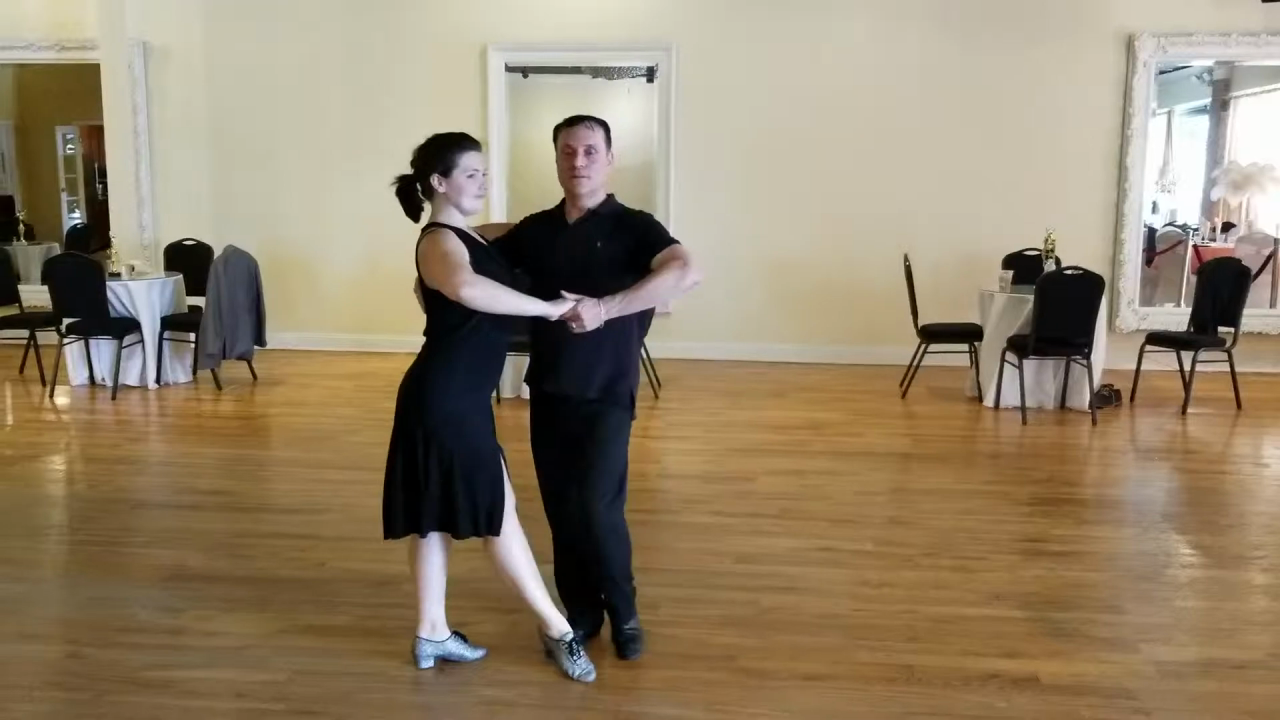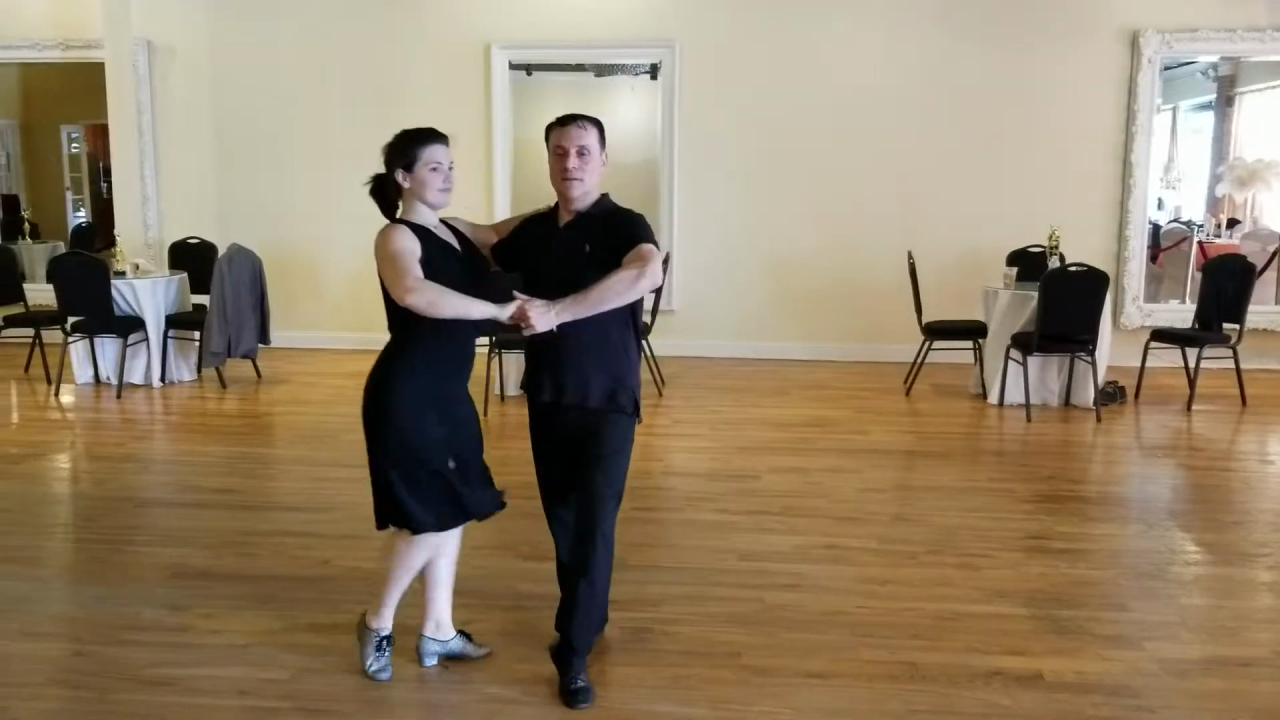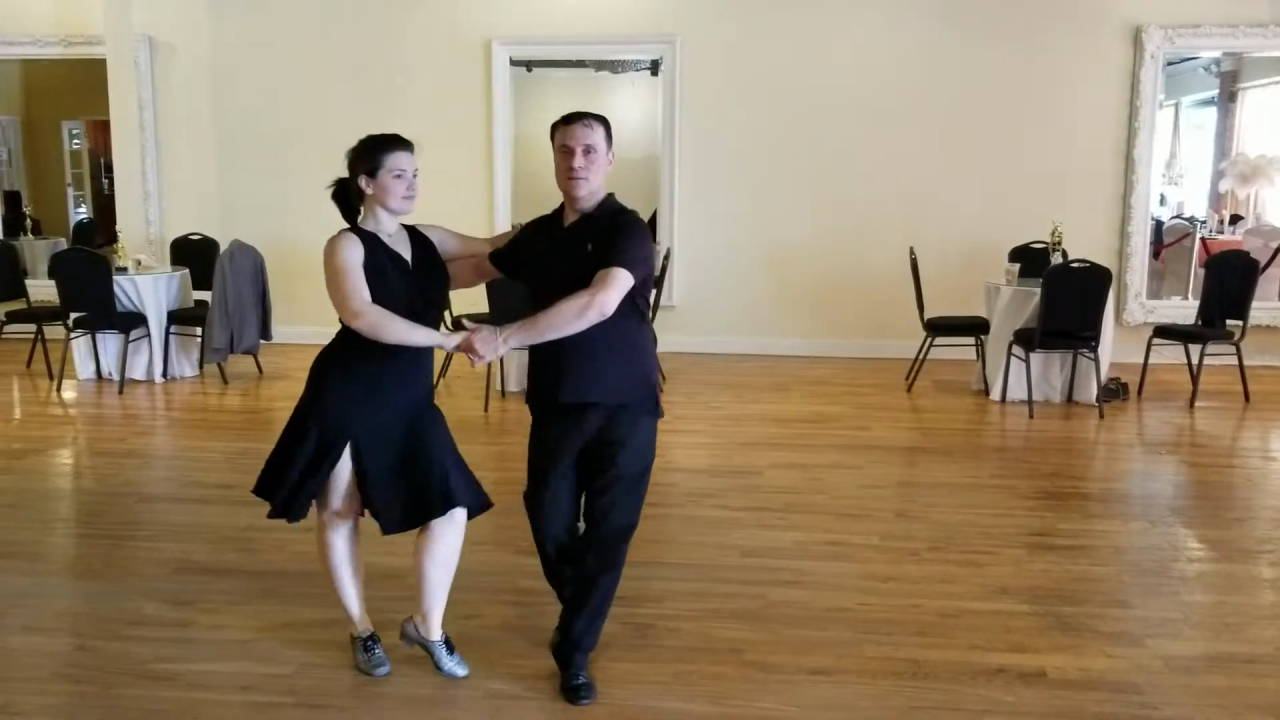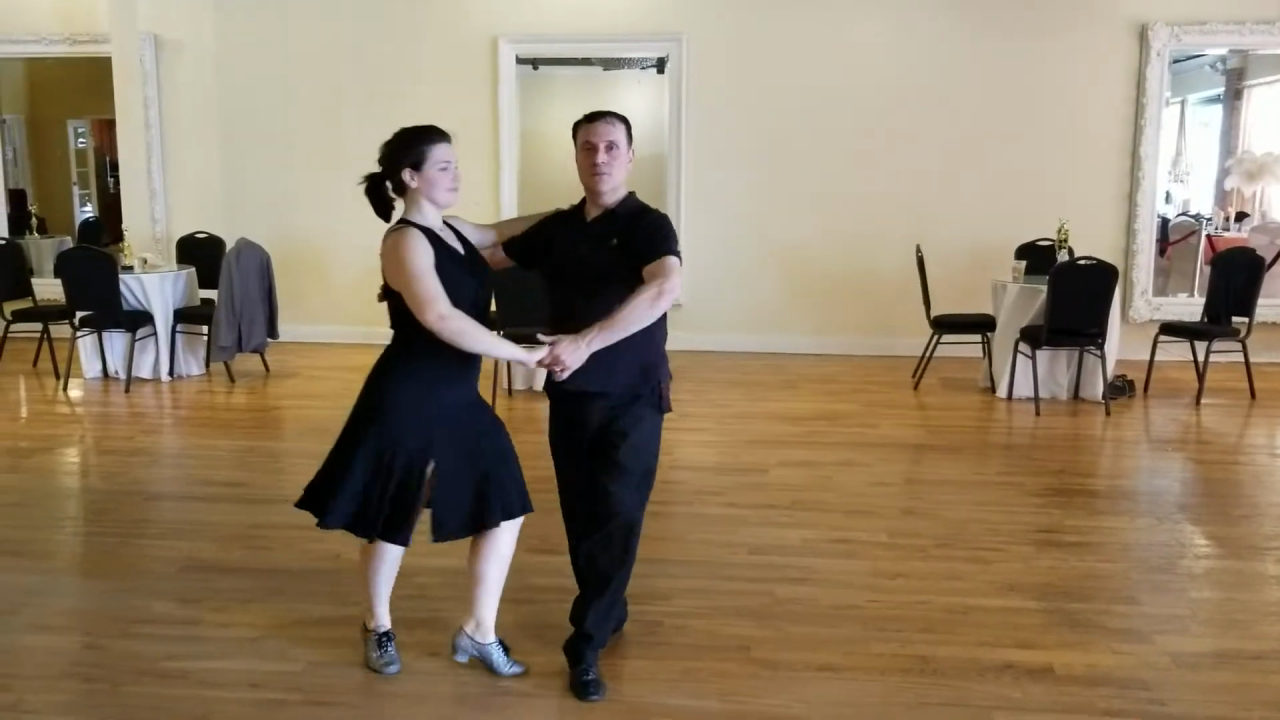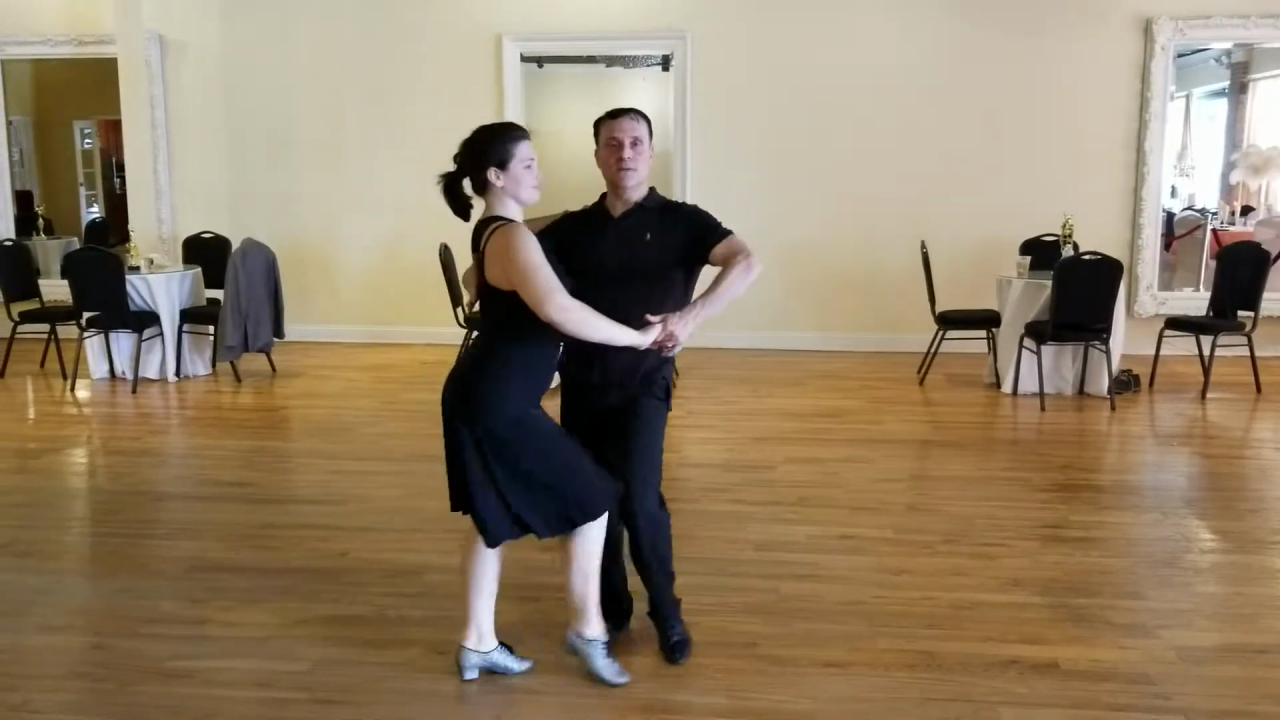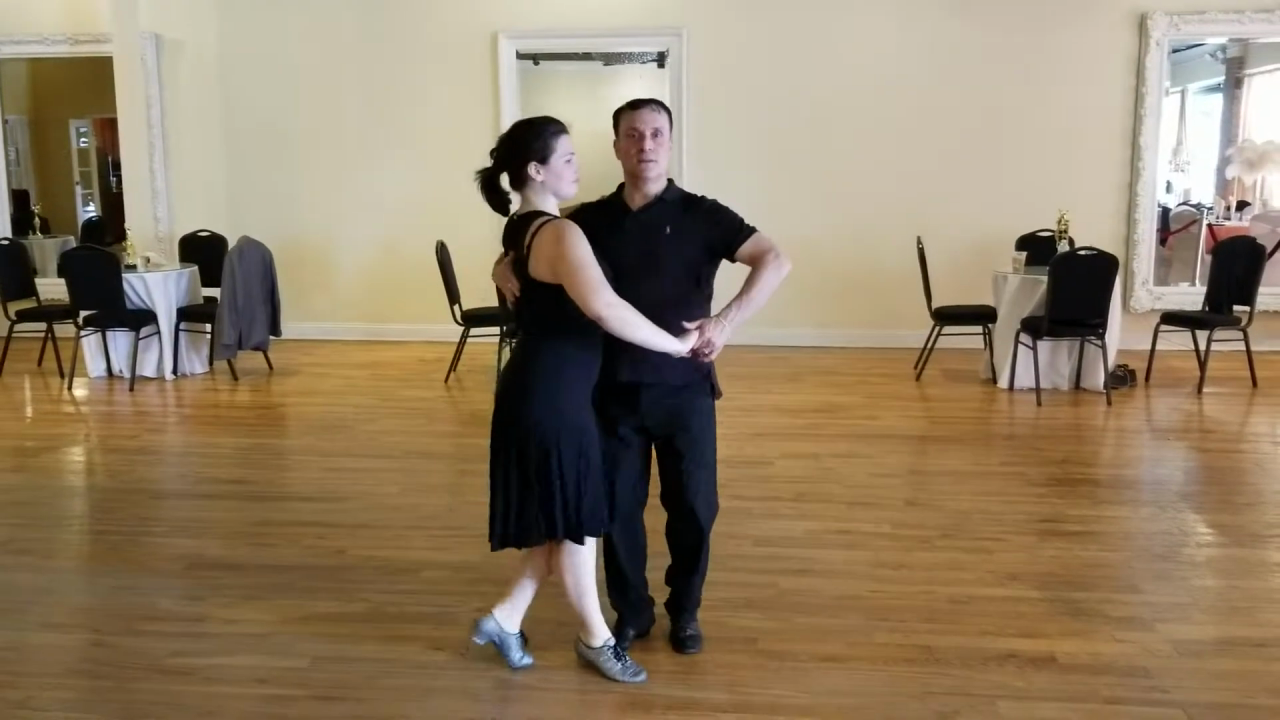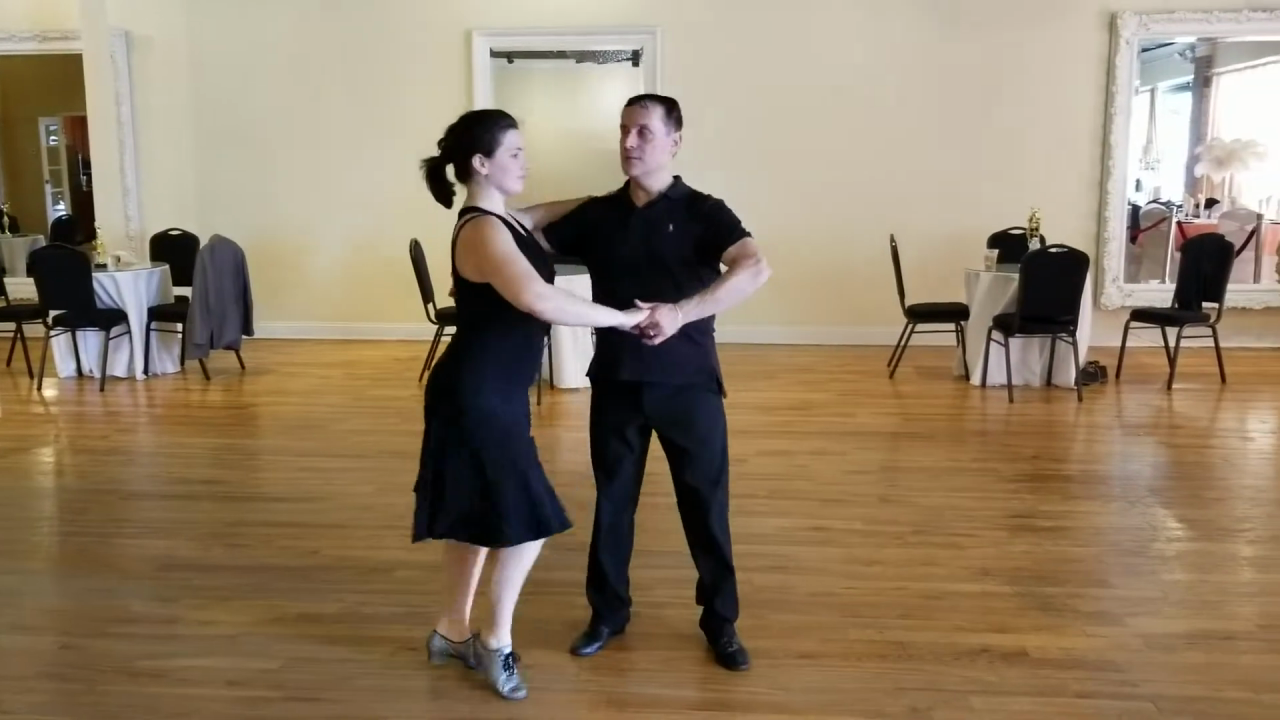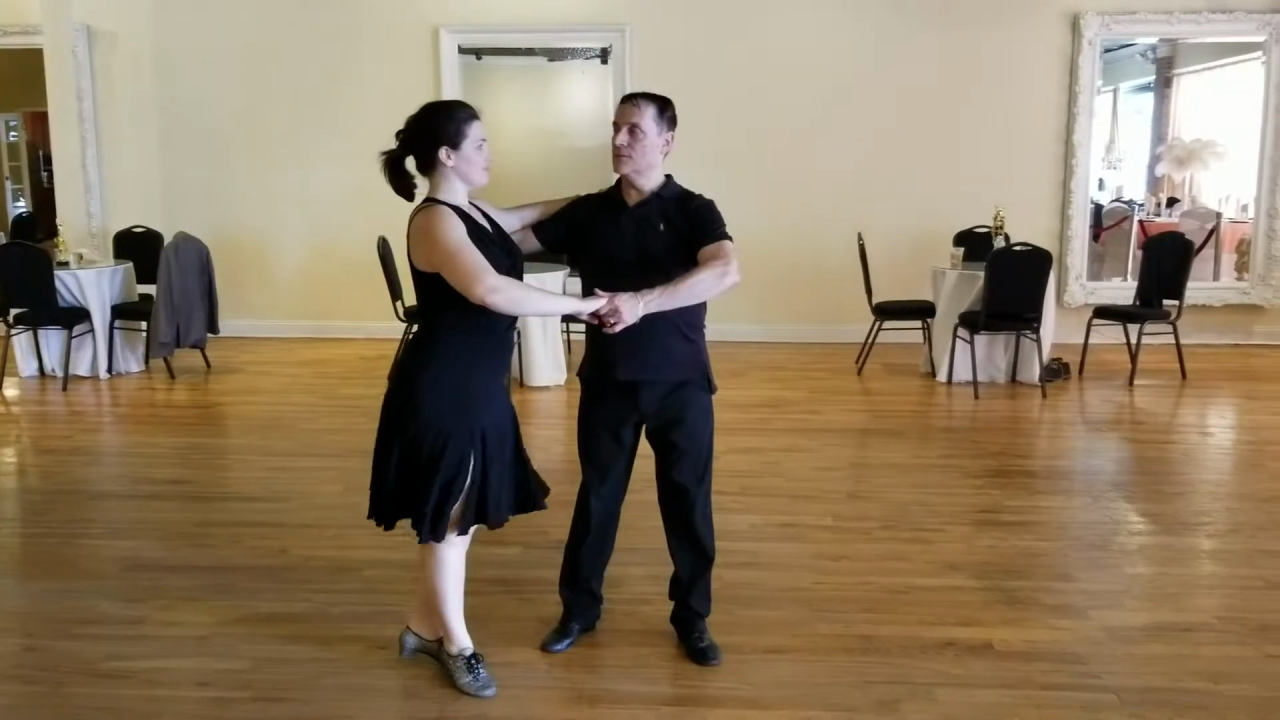
dt=0.5s
person 1, frame 1
left shoulder: (634, 227)
right shoulder: (535, 230)
left elbow: (686, 273)
left wrist: (605, 308)
left hip: (605, 393)
right hip: (548, 393)
left knee: (598, 506)
right knee: (561, 511)
left ankle: (623, 611)
right ankle: (581, 616)
person 1, frame 2
left shoulder: (623, 225)
right shoulder: (532, 231)
left elbow: (647, 273)
left wrist: (556, 311)
left hip: (606, 401)
right hip: (546, 398)
left knee: (593, 523)
right knee: (562, 518)
left ankle: (573, 653)
right ankle: (586, 616)
person 1, frame 3
left shoulder: (626, 228)
right shoulder: (538, 234)
left elbow: (599, 303)
right elbow: (475, 267)
left wrist: (503, 338)
left hip: (626, 405)
right hip: (557, 405)
left knee: (609, 529)
right knee: (548, 521)
left ankle: (575, 648)
right ankle: (579, 608)
person 1, frame 4
left shoulder: (649, 225)
right shoulder: (555, 228)
left elbow: (664, 290)
right elbow: (487, 255)
left wrist: (585, 342)
left hip: (633, 397)
right hip: (570, 394)
left knee: (615, 517)
right knee: (579, 514)
left ankle: (586, 644)
right ankle: (607, 611)
person 1, frame 5
left shoulder: (680, 221)
right shoulder: (573, 227)
left elbow: (743, 264)
left wrist: (690, 315)
left hip: (641, 384)
right hip: (581, 384)
left knee: (637, 497)
left ankle: (665, 609)
right ankle: (610, 609)
person 1, frame 6
left shoulder: (702, 216)
right shoulder: (590, 219)
left elbow: (774, 262)
right elbow: (514, 263)
left wrist: (726, 321)
right wrist: (510, 278)
left hip: (684, 386)
right hip: (614, 388)
left knee: (693, 503)
right knee: (617, 505)
left ankle: (684, 608)
right ankle: (632, 612)
person 1, frame 7
left shoulder: (704, 213)
right shoulder: (596, 215)
left elbow: (756, 268)
left wrist: (681, 312)
left hip: (688, 385)
right hip: (616, 384)
left knee: (705, 503)
right knee: (612, 499)
left ankle: (720, 620)
right ankle: (608, 611)
person 1, frame 8
left shoulder: (694, 211)
right shoulder: (587, 212)
left elbow: (725, 272)
right elbow: (512, 239)
left wrist: (641, 302)
left hip: (680, 383)
right hip: (608, 382)
left knee: (687, 501)
right knee: (597, 495)
left ankle: (691, 617)
right ankle: (579, 608)
person 2, frame 1
left shoulder: (464, 237)
right shoulder: (439, 241)
right elbow: (468, 289)
right wrist: (548, 308)
left hip: (459, 395)
right hip: (444, 398)
left knee: (442, 515)
right knee: (496, 512)
left ankle: (432, 633)
right ankle: (558, 630)
person 2, frame 2
left shoulder: (454, 232)
right shoulder: (396, 237)
left elbow: (505, 237)
right elbow: (414, 293)
right wrist: (500, 311)
left hip: (445, 392)
right hip: (405, 395)
left knee: (443, 514)
right knee: (434, 515)
left ankle: (439, 631)
right ankle: (378, 623)
person 2, frame 3
left shoulder: (425, 239)
right shoulder: (347, 246)
left elbow: (490, 248)
right elbow: (360, 314)
right wrist: (446, 337)
left hip: (410, 400)
right hip: (344, 398)
left knee: (450, 507)
right knee: (339, 514)
left ankle: (428, 627)
right ankle: (361, 630)
person 2, frame 4
left shoulder: (451, 233)
right shoulder: (405, 241)
left elbow: (501, 234)
right elbow: (440, 319)
right wrist: (523, 355)
left hip: (460, 400)
right hip: (407, 401)
left knee: (507, 509)
right knee: (390, 522)
left ankle: (479, 631)
right ankle: (378, 626)
person 2, frame 5
left shoulder: (498, 230)
right shoulder: (511, 238)
right elbow: (558, 310)
right wrist: (637, 338)
left hip: (487, 395)
right hip: (498, 403)
left knee: (498, 521)
right knee: (590, 502)
left ankle: (478, 643)
right ankle: (588, 630)
person 2, frame 6
left shoulder: (521, 228)
right shoulder: (560, 235)
right elbow: (603, 308)
right wrist: (675, 344)
left hip: (536, 392)
right hip: (551, 399)
left knee: (563, 523)
right knee: (574, 525)
left ankle: (504, 618)
right ankle: (595, 638)
person 2, frame 7
left shoulder: (498, 220)
right shoulder: (481, 232)
left elbow: (543, 215)
right elbow: (539, 301)
right wrist: (622, 317)
left hip: (495, 391)
right hip: (476, 396)
left knee: (483, 519)
right knee: (526, 521)
left ankle: (451, 632)
right ankle: (496, 642)
person 2, frame 8
left shoulder: (470, 211)
right shoulder: (434, 221)
left elbow: (520, 219)
right elbow: (491, 291)
right wrist: (578, 304)
left hip: (479, 386)
right hip: (440, 390)
left knee: (459, 517)
right knee: (448, 521)
left ankle: (423, 627)
right ankle: (456, 644)
